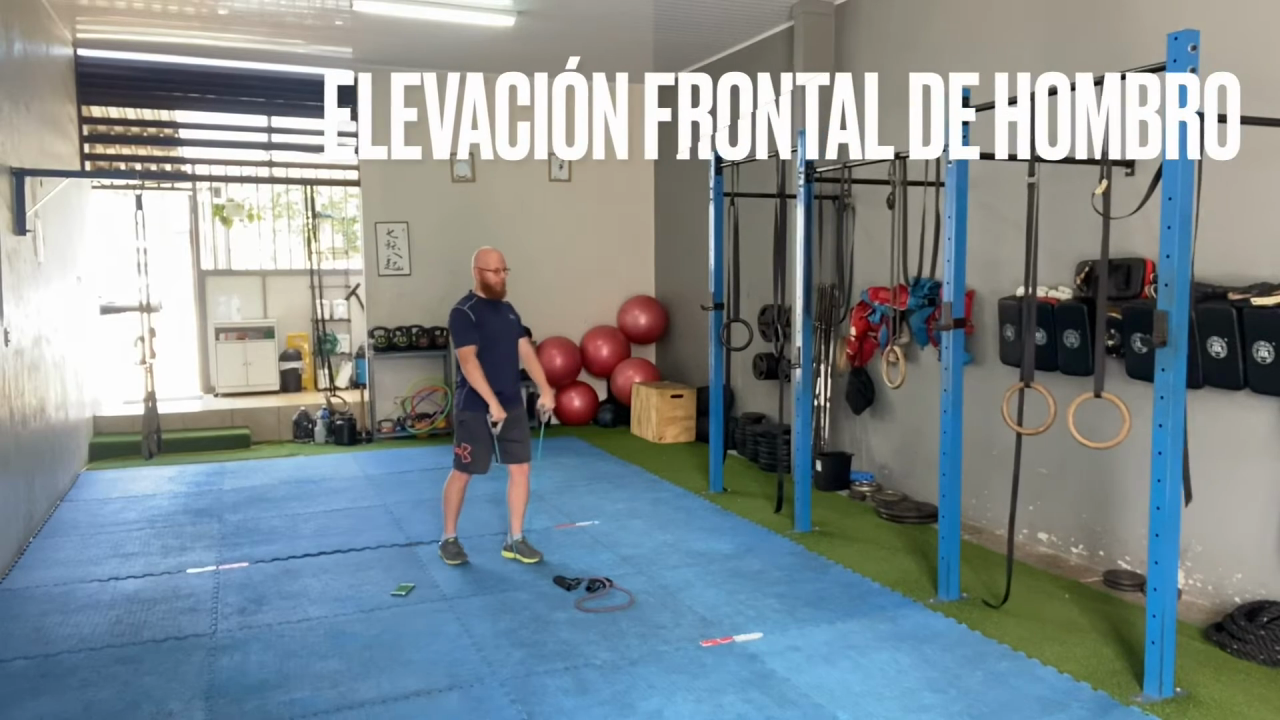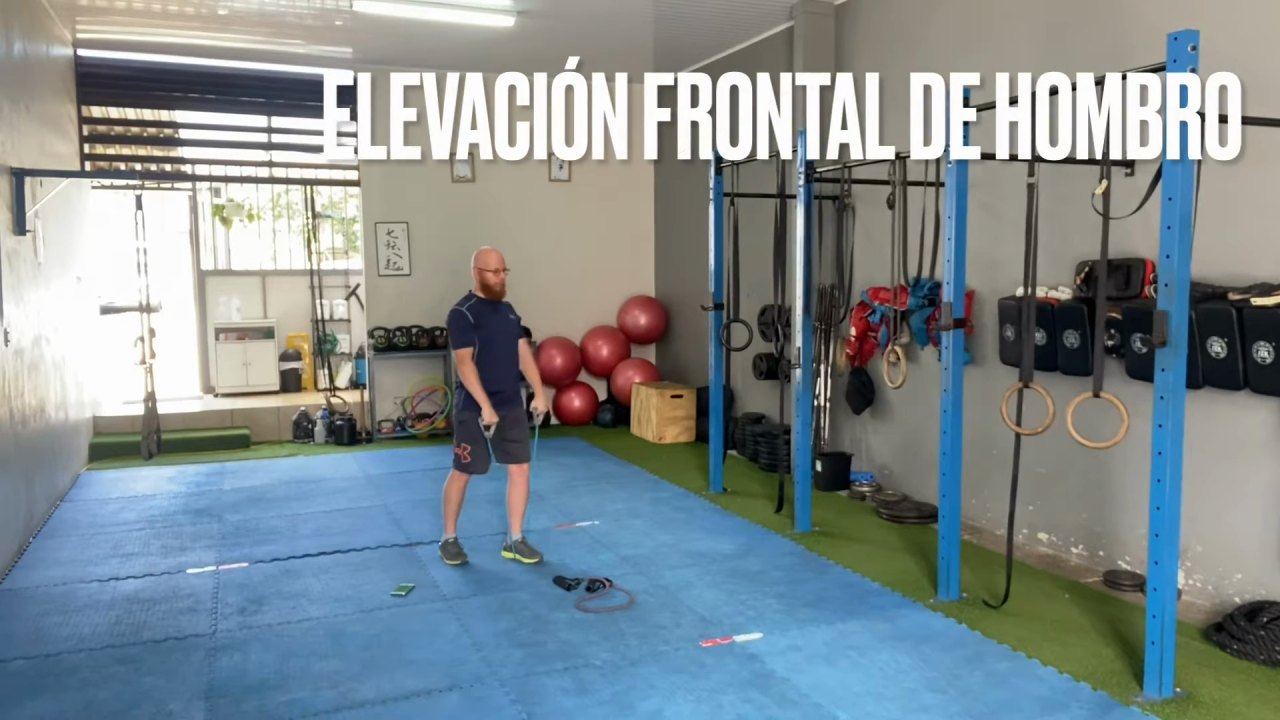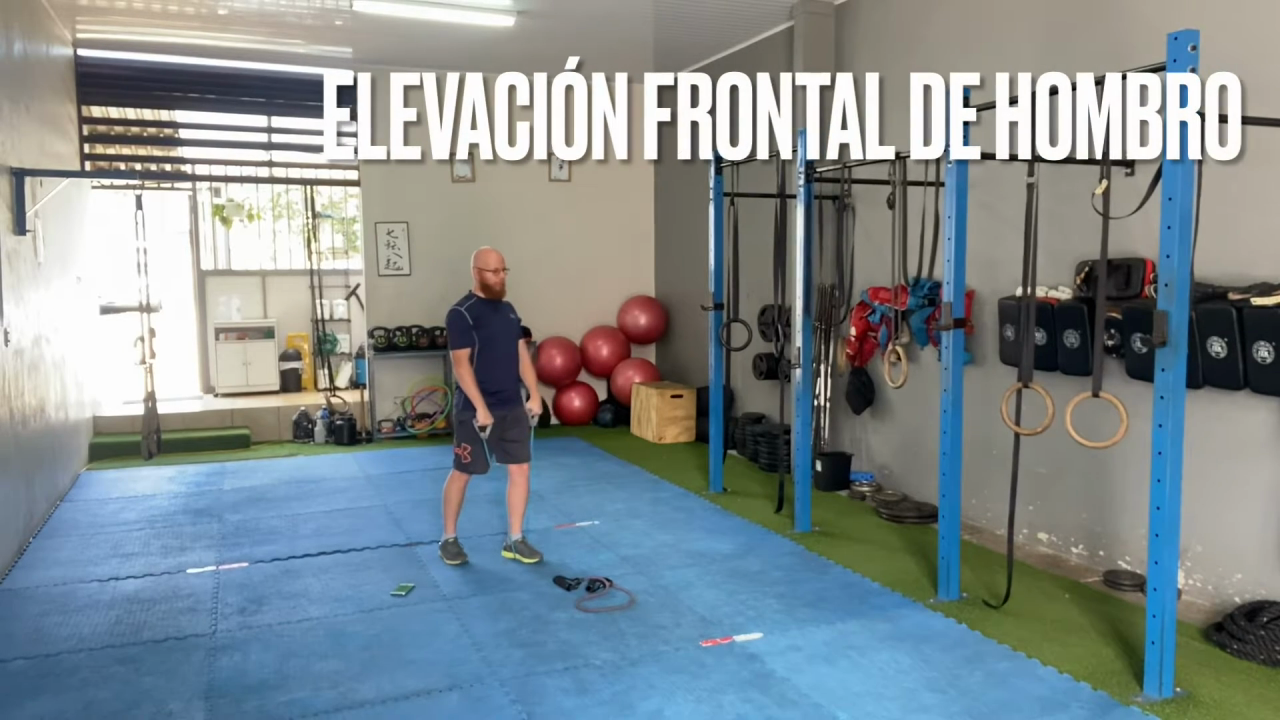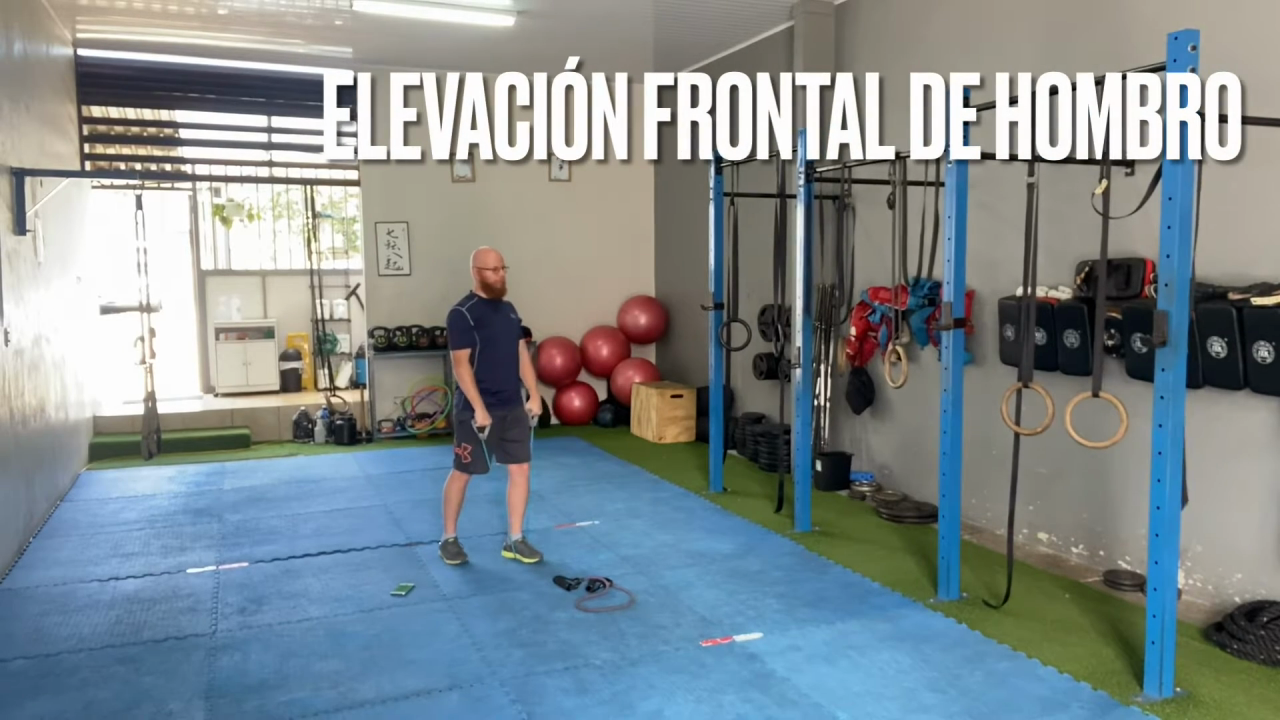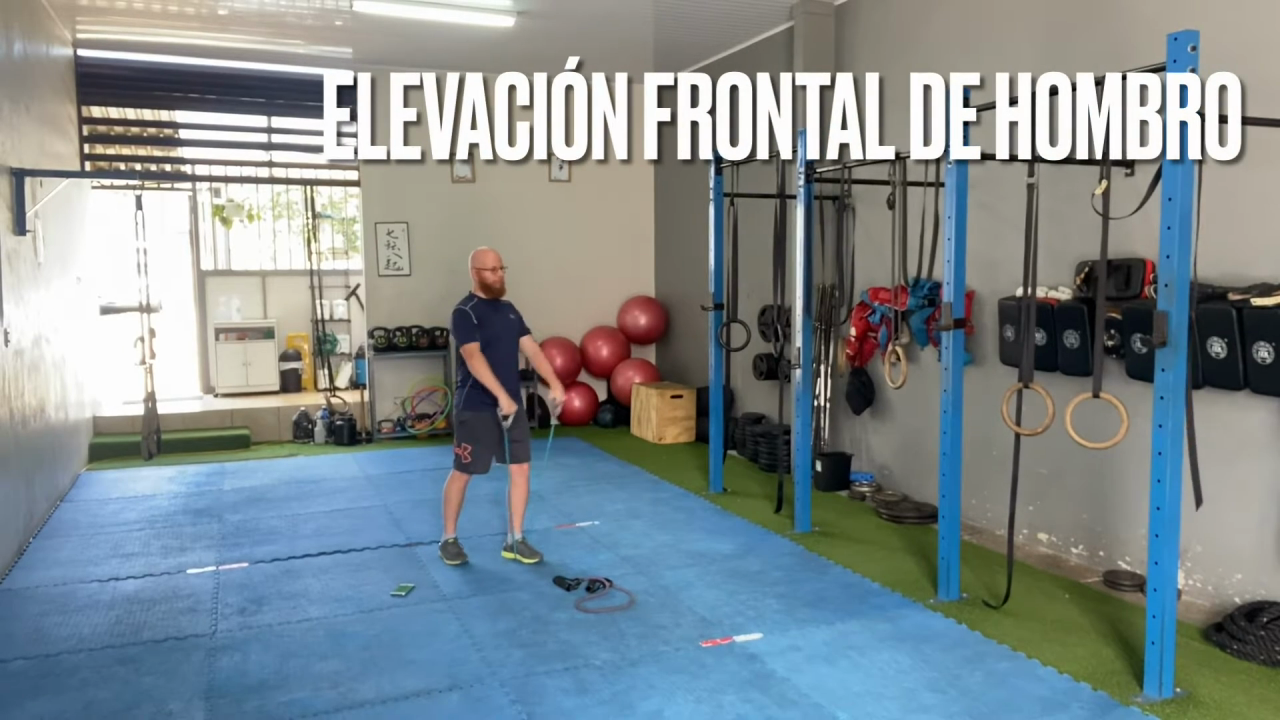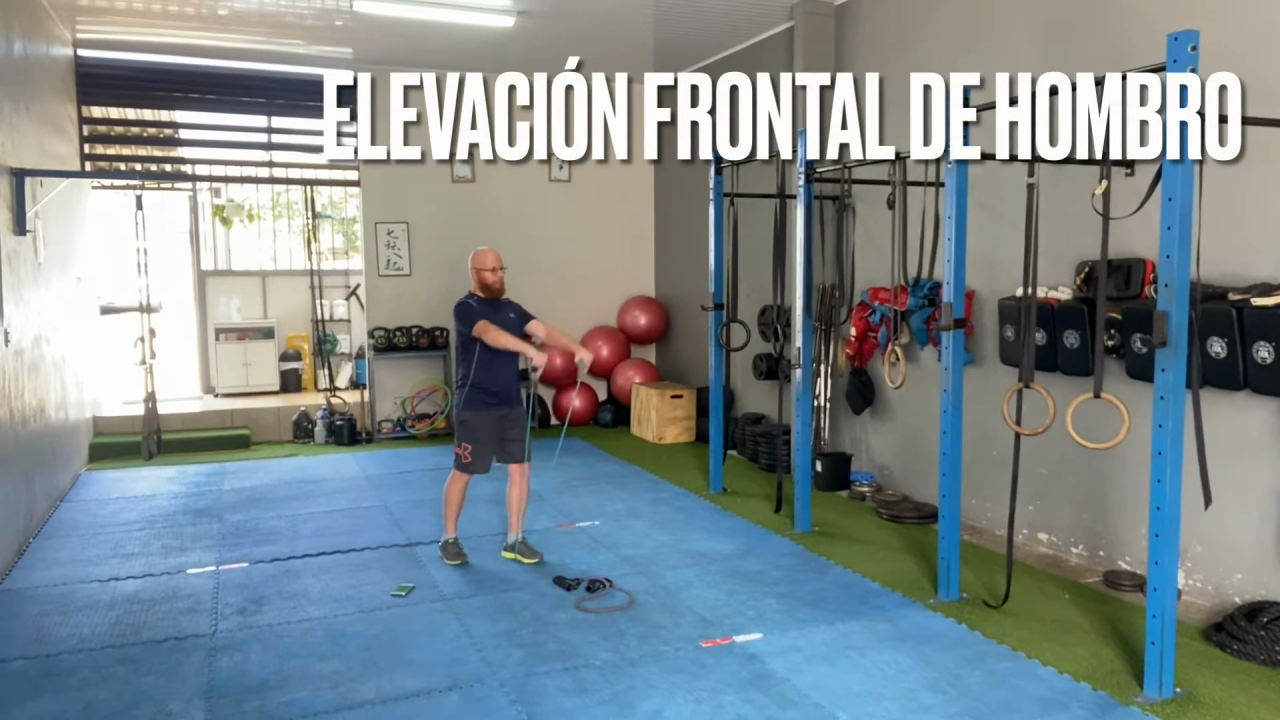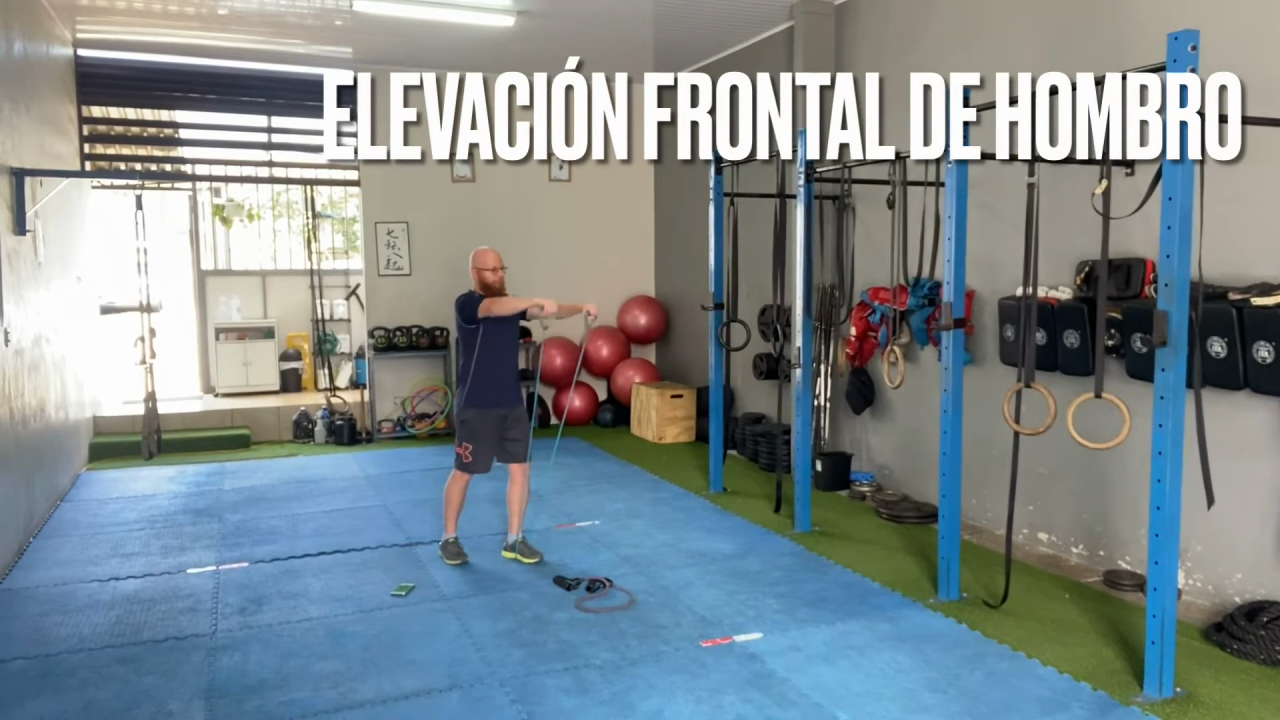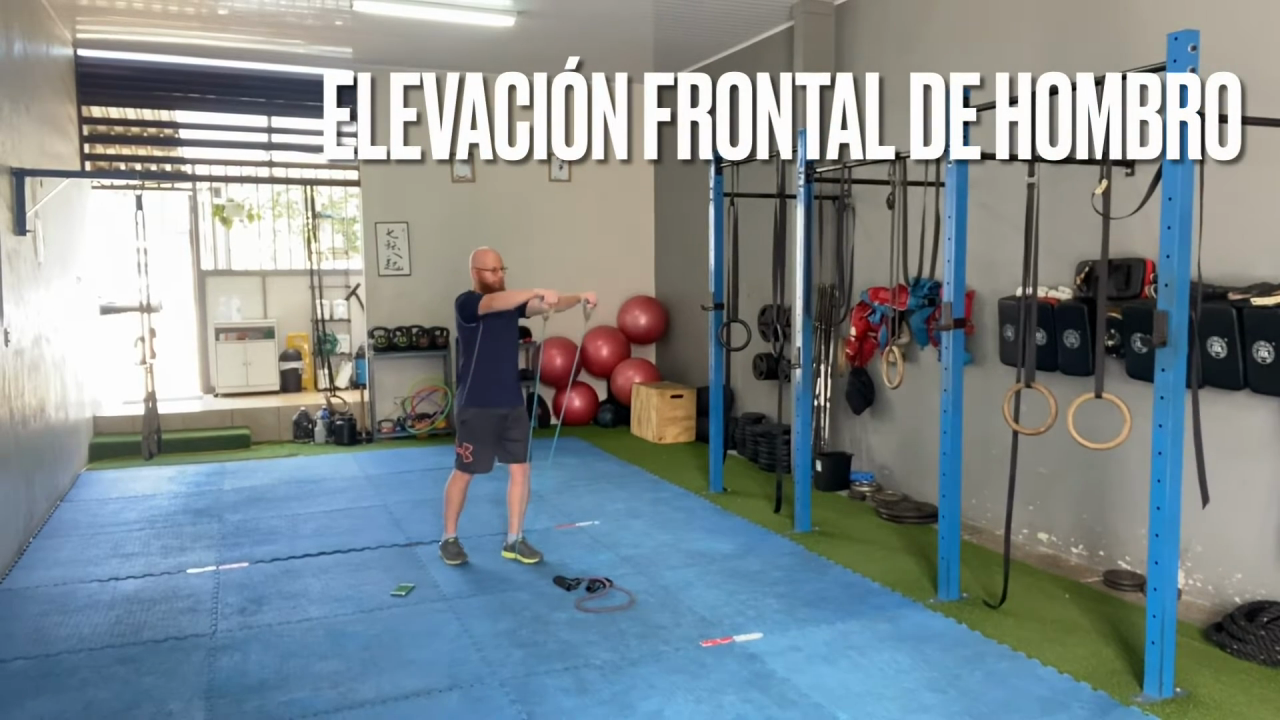
dt=0.2s
person 1, frame 1
left shoulder: (508, 309)
right shoulder: (464, 312)
left elbow: (526, 352)
right elbow: (468, 361)
left wrist: (545, 390)
right wrist: (492, 402)
left hip: (513, 406)
right hip: (475, 409)
left knee: (520, 469)
right knee: (462, 473)
left ankle: (515, 539)
right ankle: (448, 539)
person 1, frame 2
left shoulder: (508, 309)
right shoulder: (463, 313)
left elbow: (524, 354)
right elbow: (464, 363)
left wrist: (539, 393)
right wrist: (485, 406)
left hip: (513, 406)
right hip: (474, 409)
left knee: (520, 469)
right knee: (462, 473)
left ankle: (515, 539)
right ankle: (449, 539)
person 1, frame 3
left shoulder: (508, 309)
right shoulder: (462, 313)
left elbow: (522, 355)
right elbow: (462, 364)
left wrist: (534, 395)
right wrist: (480, 408)
left hip: (513, 406)
right hip: (475, 409)
left knee: (520, 469)
right knee: (462, 473)
left ankle: (515, 539)
right ankle: (449, 539)
person 1, frame 4
left shoulder: (509, 309)
right shoulder: (462, 313)
left elbow: (522, 354)
right elbow: (462, 365)
left wrist: (534, 395)
right wrist: (479, 408)
left hip: (512, 406)
right hip: (475, 410)
left knee: (520, 469)
right knee: (463, 473)
left ankle: (515, 539)
right ankle: (449, 538)
person 1, frame 5
left shoulder: (509, 309)
right shoulder: (465, 313)
left elbow: (531, 348)
right elbow: (473, 358)
left wrist: (554, 384)
right wrist: (502, 395)
left hip: (514, 405)
right hip: (475, 410)
left knee: (521, 468)
right knee: (462, 473)
left ankle: (515, 539)
right ankle: (449, 539)
person 1, frame 6
left shoulder: (510, 307)
right shoulder: (466, 308)
left elbow: (542, 330)
right elbow: (490, 334)
left wrist: (575, 348)
right wrist: (529, 350)
left hip: (512, 405)
right hip: (475, 408)
left knee: (520, 469)
right knee: (463, 473)
left ankle: (514, 540)
right ankle: (449, 539)
person 1, frame 7
left shoulder: (511, 304)
right shoulder: (467, 304)
left elbow: (549, 310)
right elbow: (494, 308)
left wrist: (579, 308)
right wrist: (536, 303)
left hip: (512, 404)
right hip: (476, 407)
left knee: (520, 469)
right knee: (463, 472)
left ankle: (514, 539)
right ankle: (449, 538)
person 1, frame 8
left shoulder: (511, 303)
right shoulder: (467, 303)
left elbow: (548, 306)
right elbow: (495, 303)
left wrist: (578, 299)
right wrist: (537, 292)
left hip: (513, 403)
right hip: (477, 407)
left knee: (520, 469)
right knee: (463, 472)
left ankle: (514, 540)
right ankle: (449, 538)
